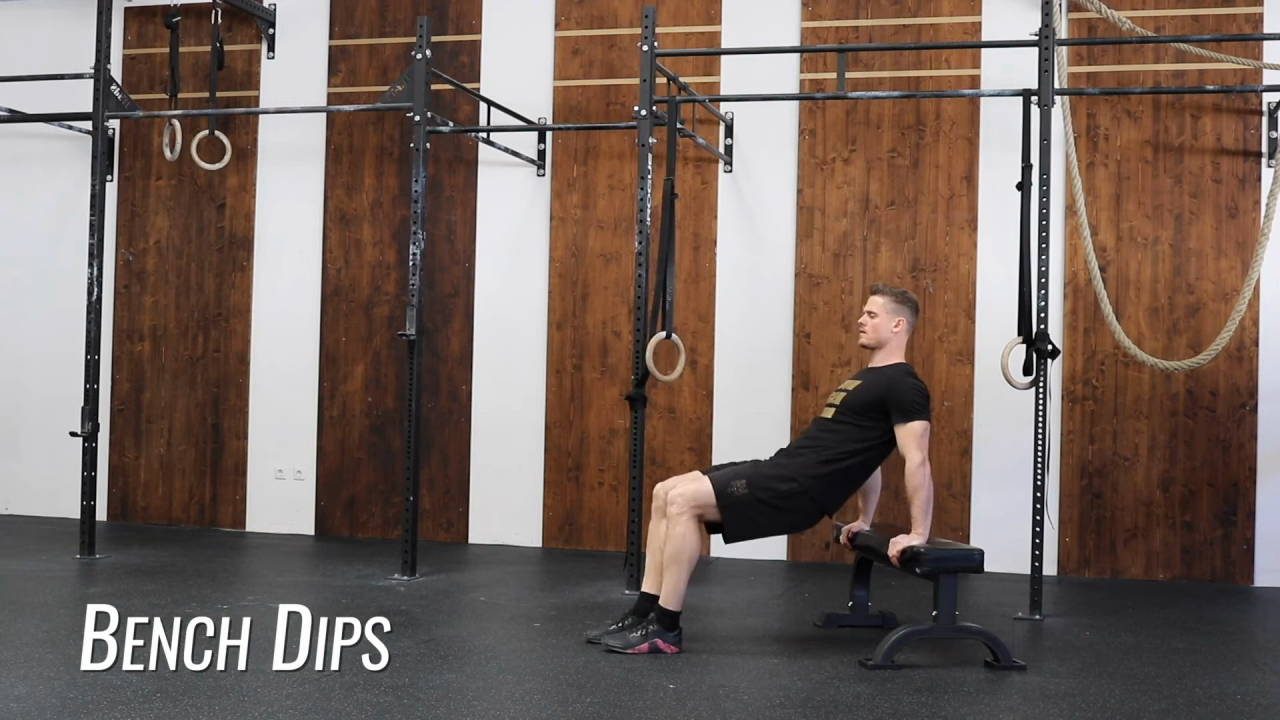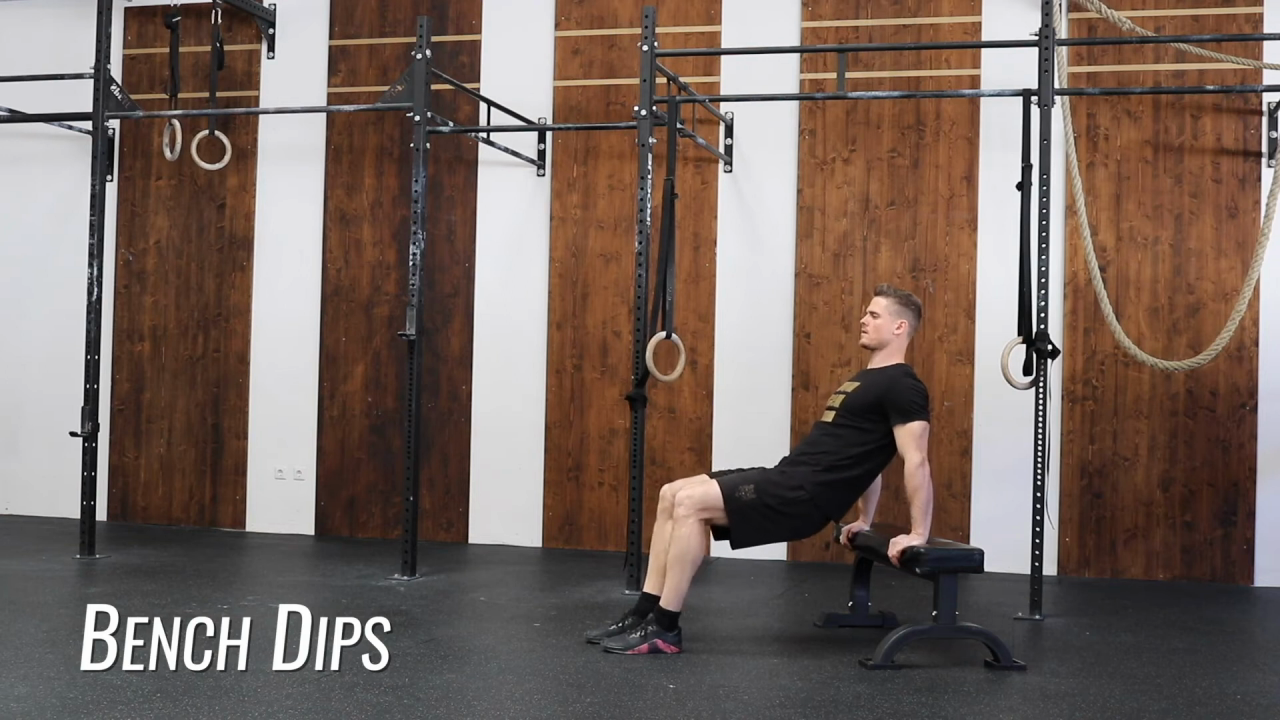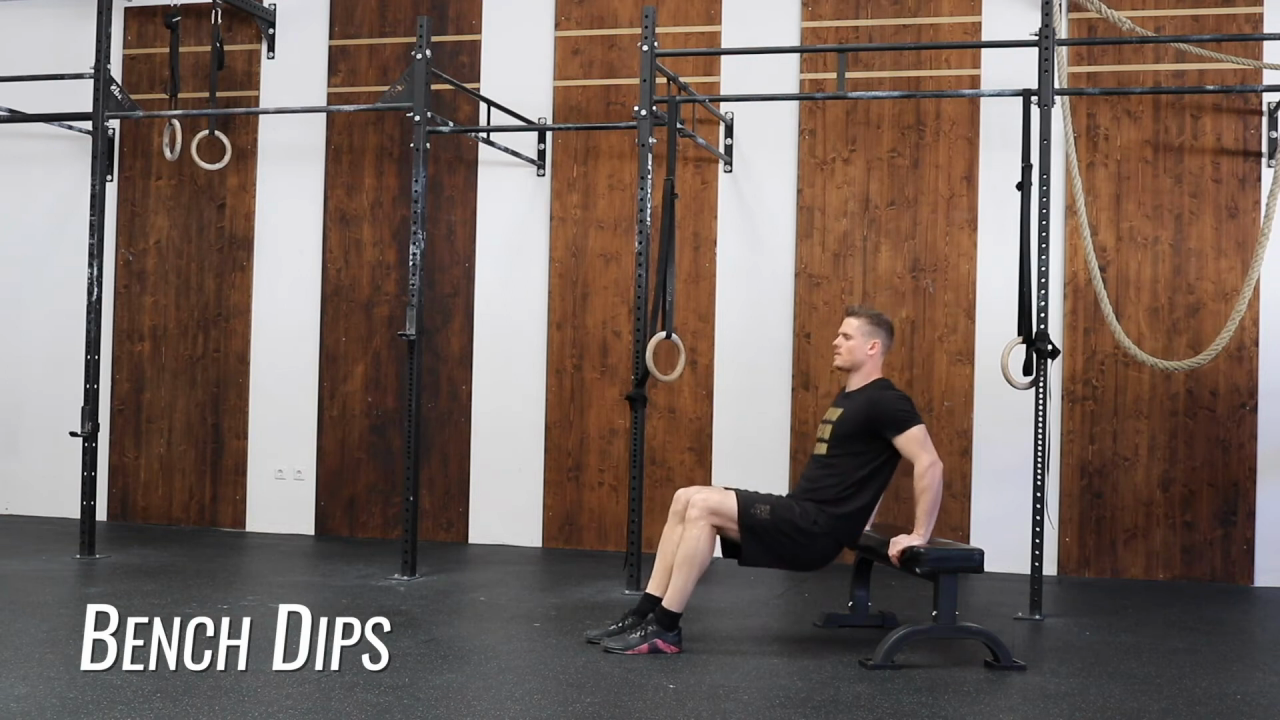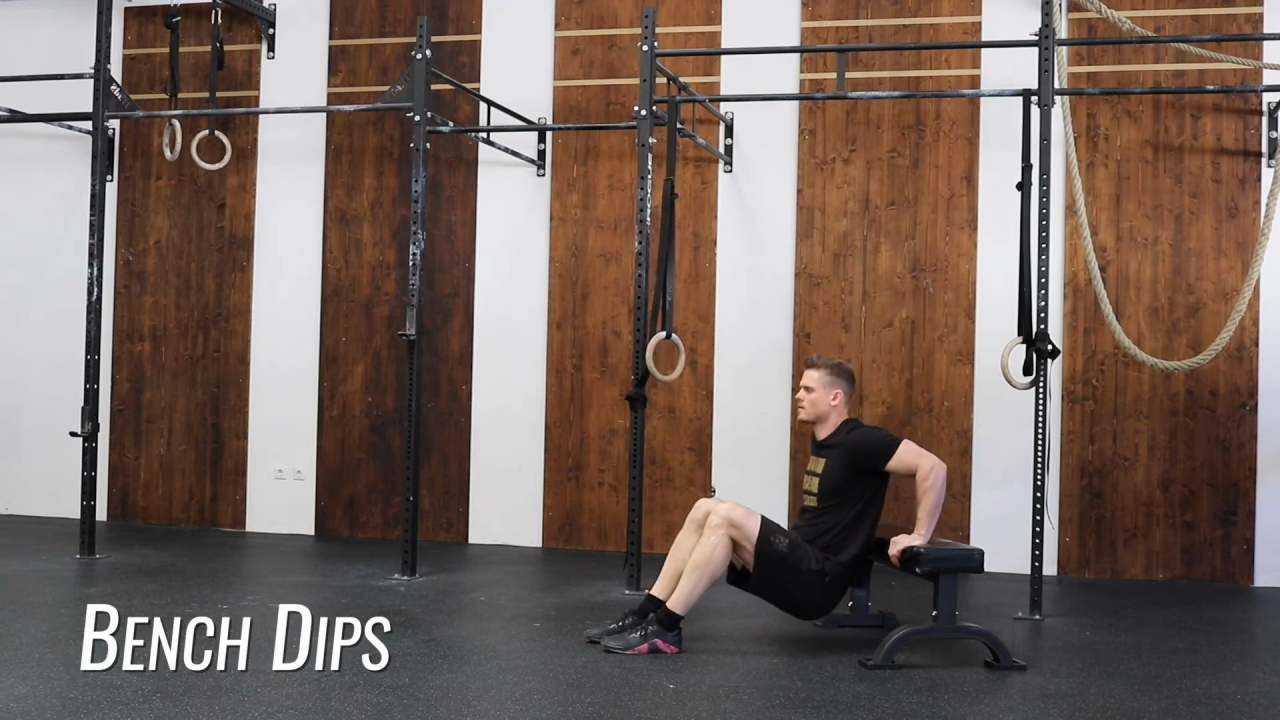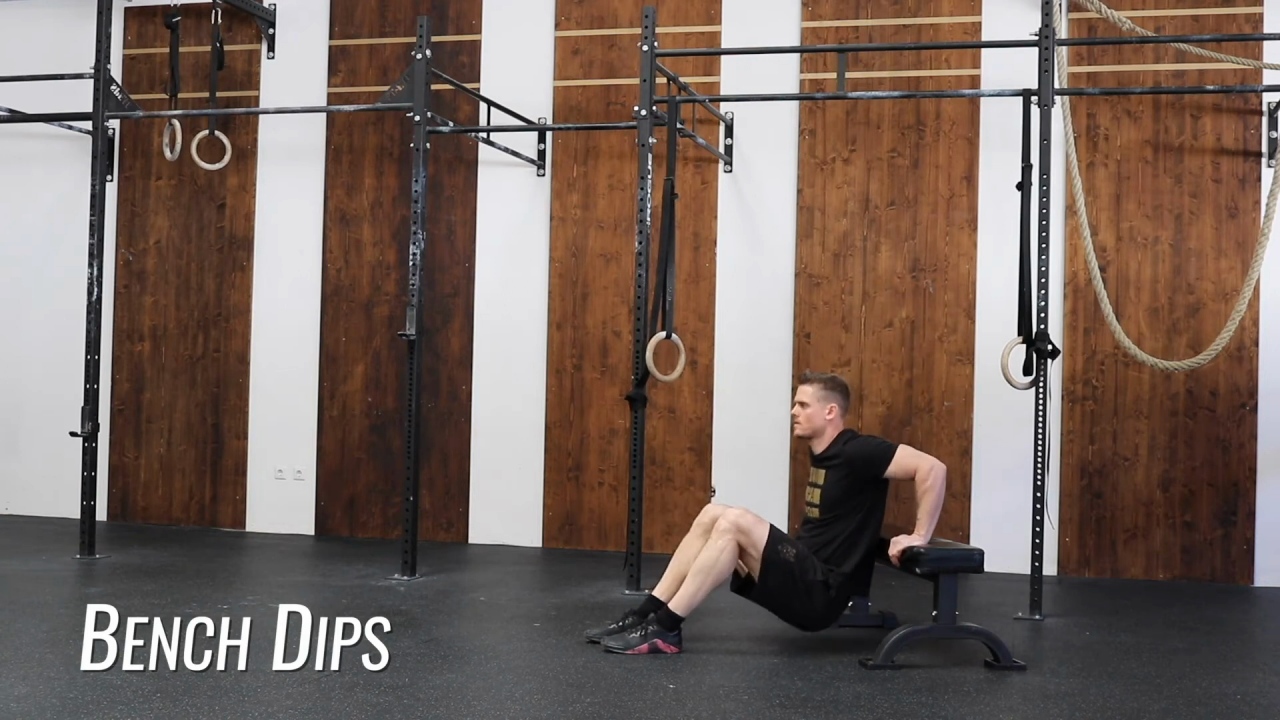
dt=0.7s
person 1, frame 1
left shoulder: (902, 384)
right shoulder: (869, 378)
left elbow: (917, 460)
right elbow: (863, 453)
left wrist: (918, 534)
right wrist: (864, 521)
left hip: (801, 488)
right hip: (784, 474)
left knee: (681, 500)
right knee: (665, 494)
left ankle: (664, 628)
right ankle: (645, 613)
person 1, frame 2
left shoulder: (901, 386)
right shoulder: (867, 379)
left elbow: (916, 461)
right elbow: (862, 453)
left wrist: (918, 534)
right wrist: (864, 520)
left hip: (807, 495)
right hip: (788, 480)
left knee: (690, 503)
right knee: (672, 495)
left ankle: (664, 627)
right ankle: (644, 613)
person 1, frame 3
left shoulder: (882, 401)
right shoulder: (850, 397)
left elbow: (929, 463)
left wrist: (918, 535)
right wrist: (857, 520)
left hip: (816, 530)
right hip: (800, 518)
left knee: (703, 507)
right knee: (686, 500)
left ankle: (663, 629)
right ankle: (644, 613)
person 1, frame 4
left shoulder: (857, 441)
right shoulder: (825, 439)
left elbow: (932, 467)
left wrist: (918, 536)
left hip: (818, 578)
right hip: (801, 561)
left knee: (725, 516)
right knee: (704, 510)
left ankle: (665, 628)
right ankle: (645, 614)
person 1, frame 5
left shoulder: (856, 451)
right shoulder: (823, 450)
left elbow: (932, 468)
left wrist: (918, 538)
left hip: (821, 589)
right hip: (805, 571)
left knee: (733, 521)
right knee: (712, 516)
left ankle: (665, 628)
right ankle: (646, 614)
